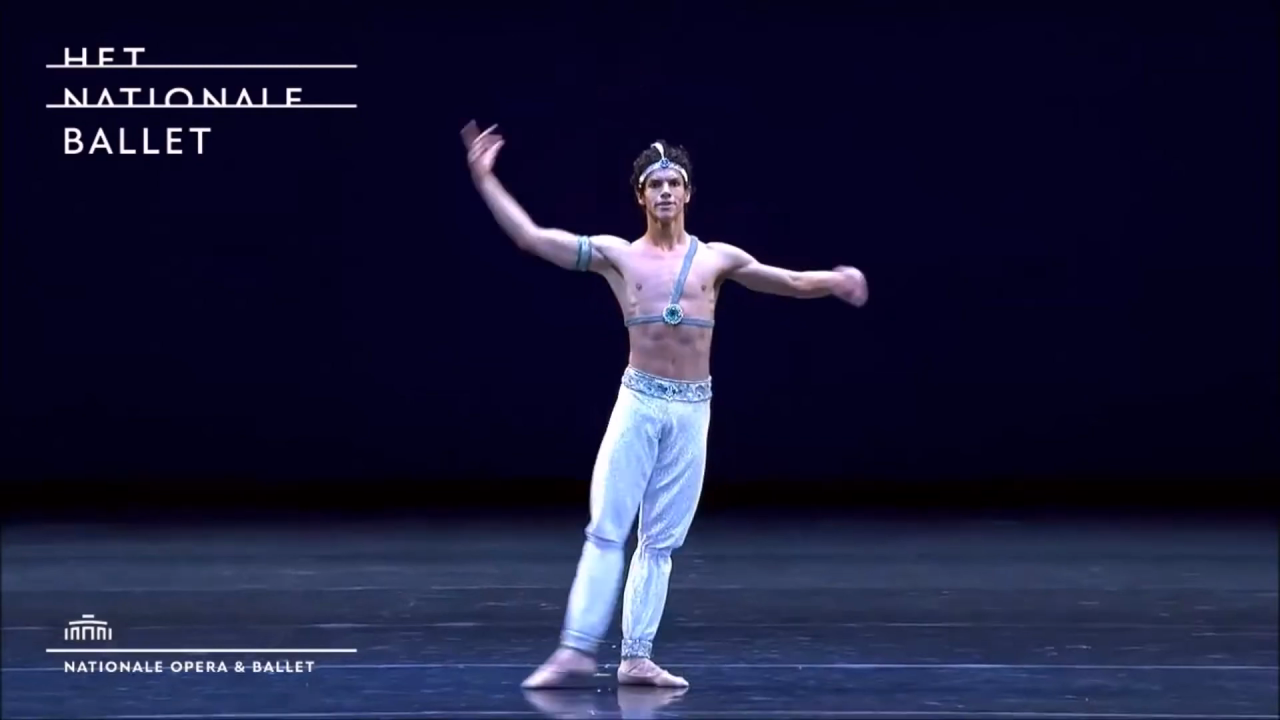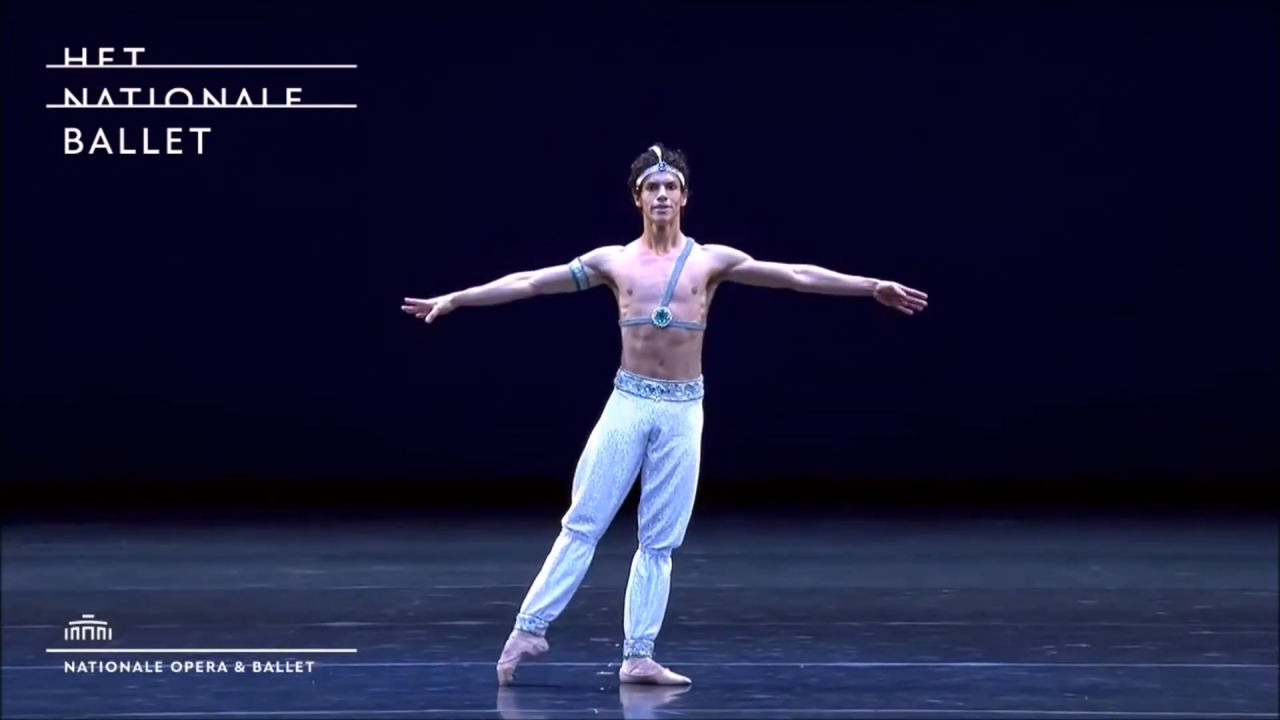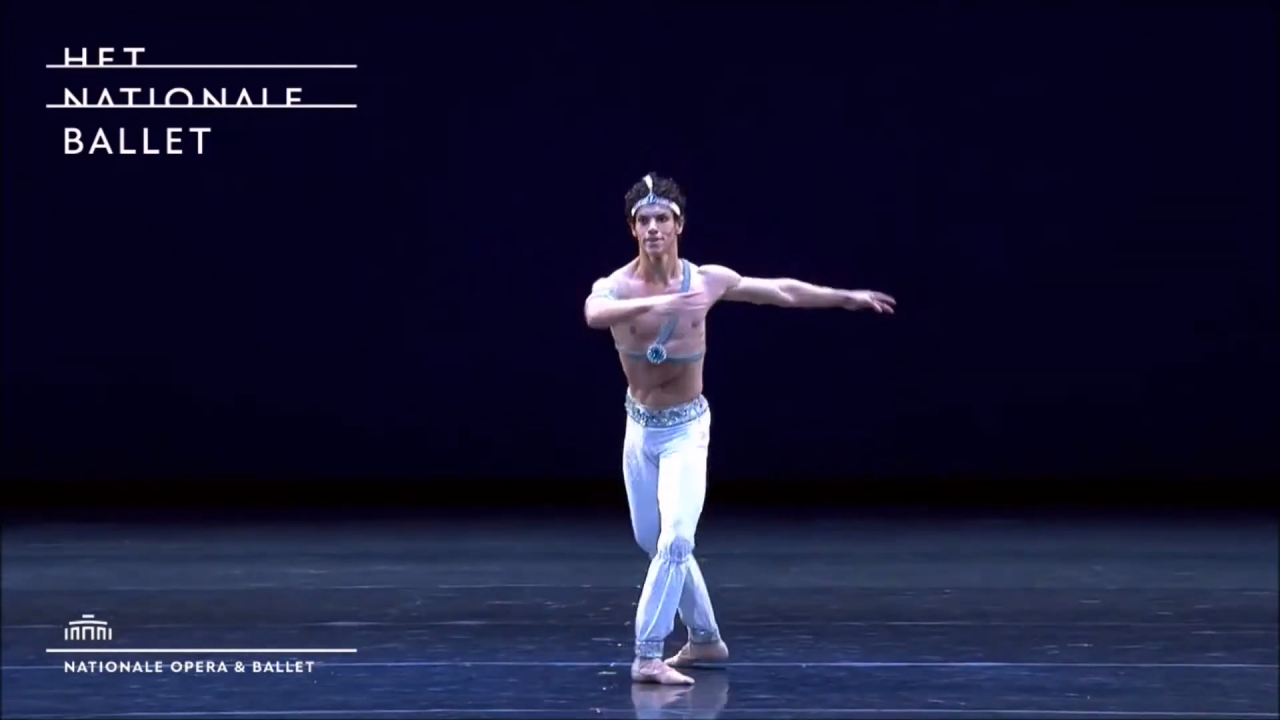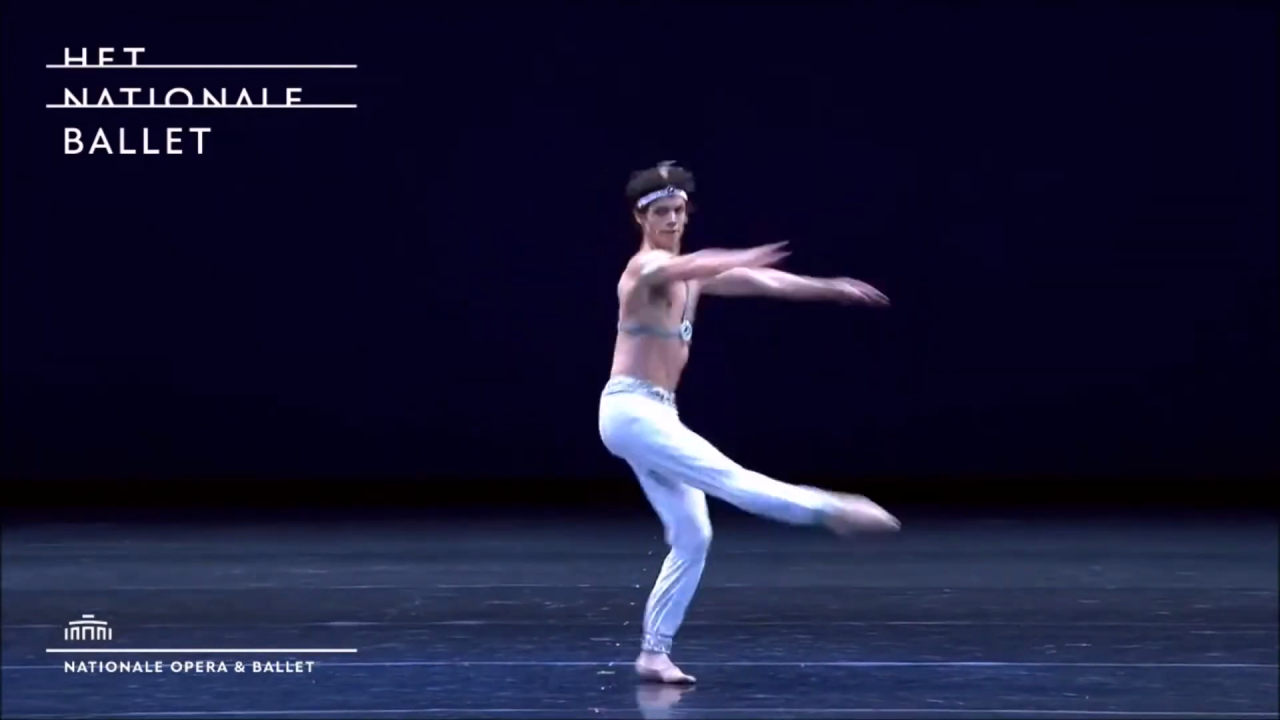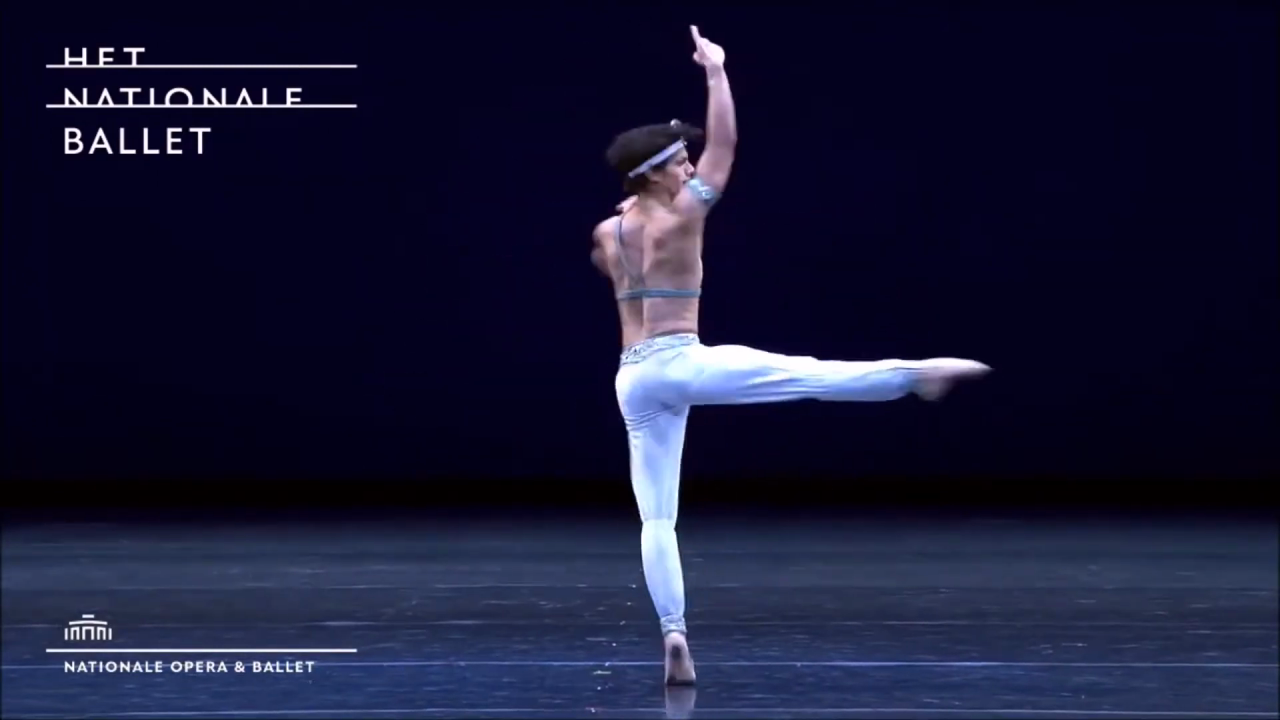
dt=0.5s
person 1, frame 1
left shoulder: (717, 257)
right shoulder: (616, 254)
left elbow: (792, 281)
right elbow: (531, 237)
left wrist: (841, 275)
right wrist: (485, 178)
left hip: (692, 409)
right hip: (638, 402)
left knee: (662, 539)
right knee: (607, 529)
left ankle: (635, 655)
right ankle: (577, 649)
person 1, frame 2
left shoulder: (712, 259)
right shoulder: (611, 259)
left elbow: (796, 276)
right elbow: (528, 283)
left wrist: (872, 286)
right wrist: (452, 300)
left hip: (683, 409)
right hip: (629, 403)
left knee: (661, 540)
right knee: (583, 522)
left ankle: (638, 657)
right ankle: (529, 627)
person 1, frame 3
left shoulder: (710, 280)
right shoulder: (616, 287)
left elbow: (778, 289)
right elbow: (596, 313)
left wrist: (850, 295)
right wrist: (651, 302)
left hip: (687, 426)
right hip: (641, 426)
left knee: (674, 539)
right knee: (653, 539)
left ankle: (650, 654)
right ankle: (704, 637)
person 1, frame 4
left shoulder: (685, 275)
right shoulder: (648, 266)
left elbow: (762, 282)
right elbow: (683, 266)
left wrist: (833, 287)
right wrist: (740, 258)
left hip: (649, 417)
right hip: (634, 413)
left knee: (692, 540)
right knee: (730, 480)
left ankle: (654, 653)
person 1, frame 5
left shoulder: (609, 232)
right shoulder: (680, 218)
right elbow: (723, 145)
right wrist: (716, 68)
left hip: (634, 380)
right hip: (688, 365)
left knee: (656, 519)
right knee: (821, 372)
left ankle: (673, 635)
right ankle: (925, 371)
